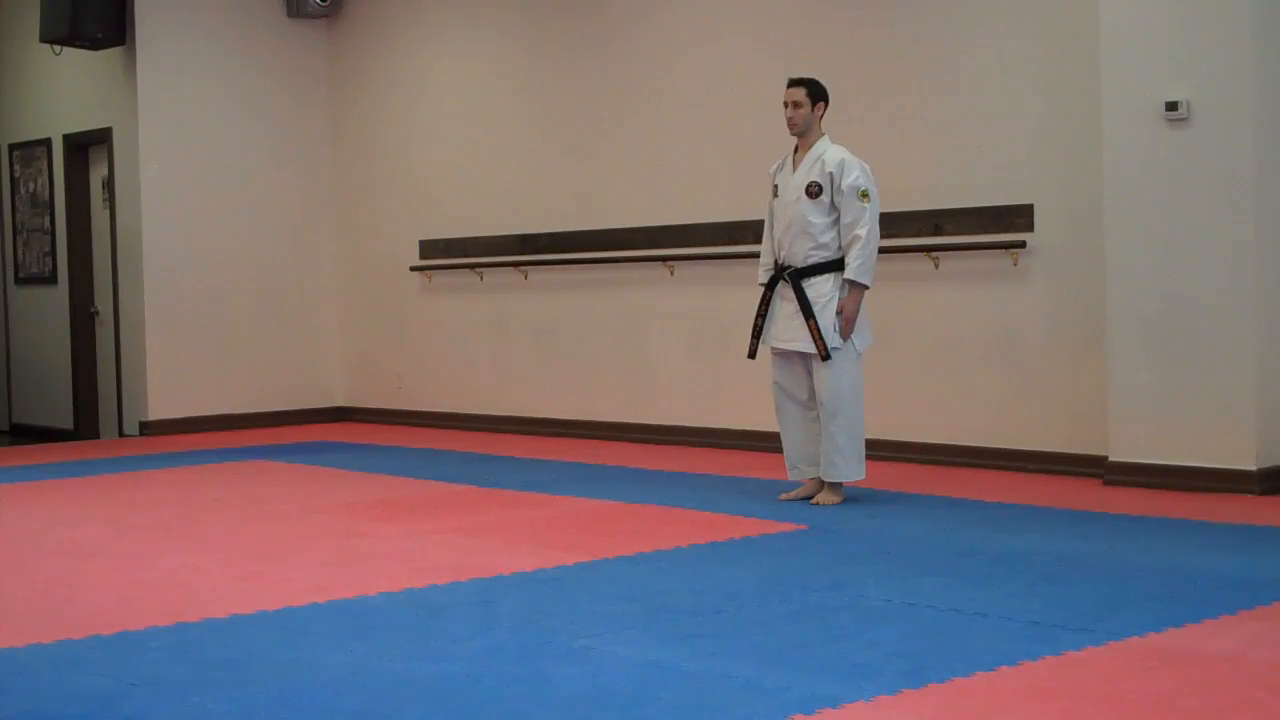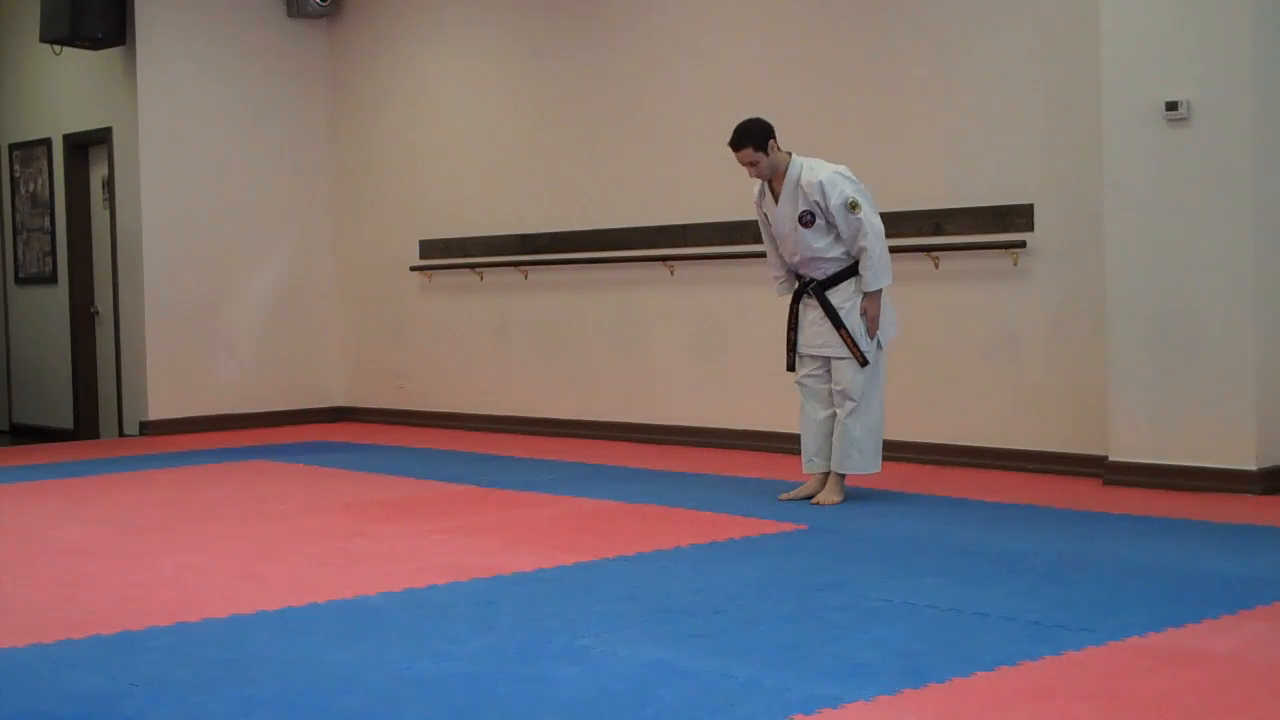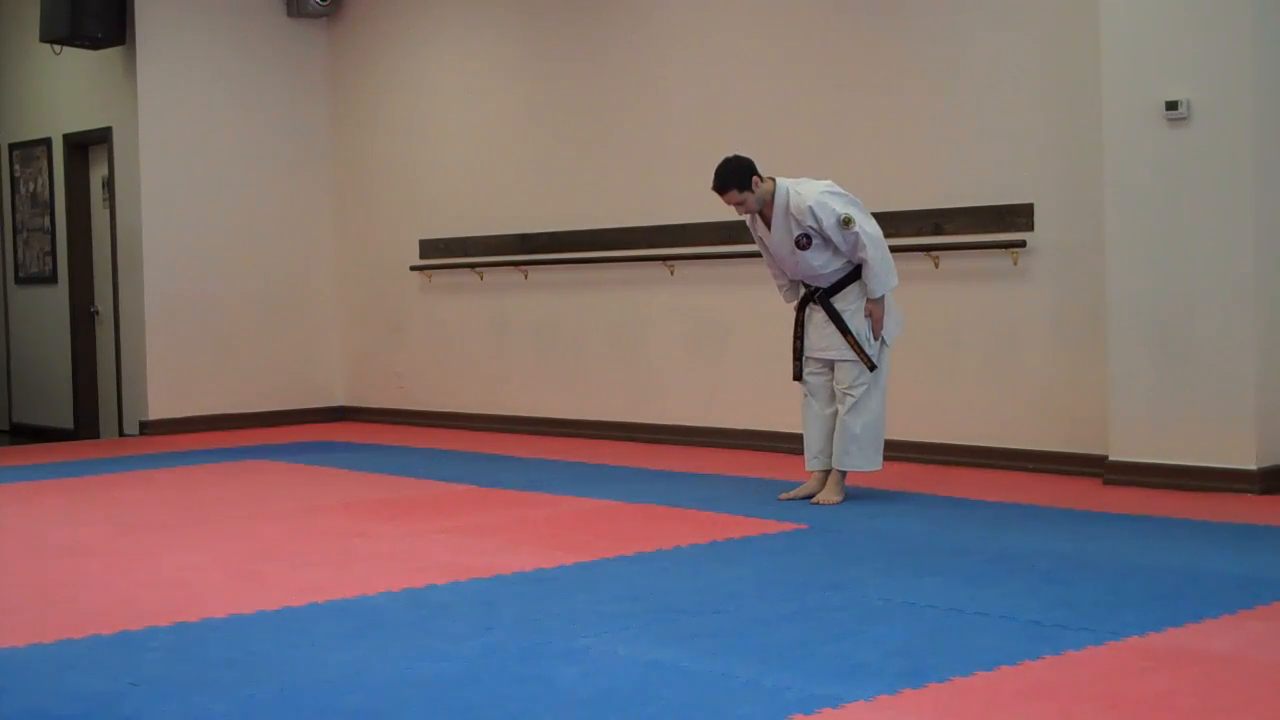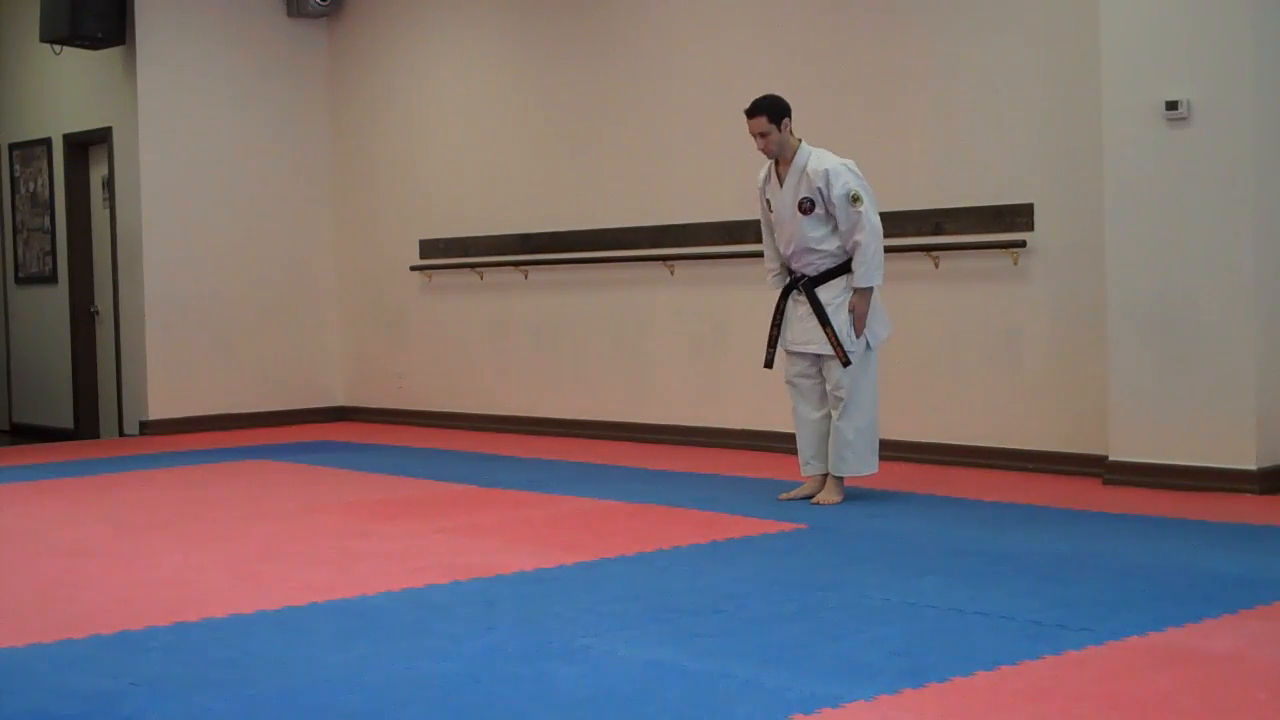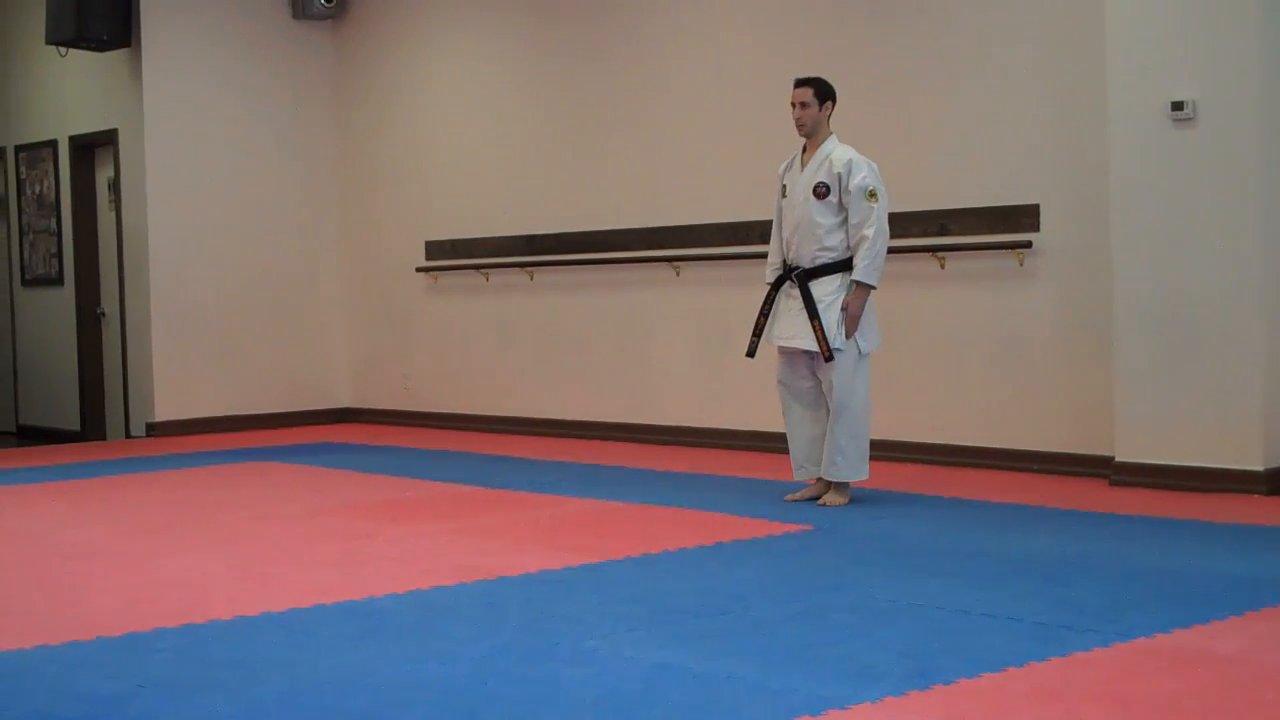
dt=0.7s
person 1, frame 1
left shoulder: (842, 164)
right shoulder: (781, 170)
left elbow: (863, 233)
left wrist: (853, 295)
right wrist: (768, 286)
left hip: (827, 292)
right hip: (786, 294)
left knee: (834, 392)
right knee: (790, 392)
left ankle: (834, 481)
right ankle: (811, 477)
person 1, frame 2
left shoulder: (824, 180)
right shoulder: (762, 194)
left elbow: (870, 235)
left wrist: (872, 296)
right wrist: (791, 295)
left hip: (850, 295)
right hip: (811, 299)
left knee: (852, 388)
right knee: (813, 388)
left ankle: (838, 478)
right ankle: (817, 474)
person 1, frame 3
left shoulder: (812, 200)
right shoulder: (756, 218)
left elbow: (869, 240)
left wrist: (876, 298)
right wrist: (800, 303)
left hip: (856, 296)
right hip: (818, 303)
left knee: (855, 386)
right knee: (816, 388)
left ankle: (838, 478)
right ankle: (819, 474)
person 1, frame 4
left shoulder: (829, 171)
right shoulder: (766, 179)
left elbow: (866, 232)
left wrist: (863, 294)
right wrist: (782, 290)
left hip: (842, 294)
right hip: (801, 297)
left knee: (846, 389)
right knee: (804, 388)
left ankle: (837, 479)
right ankle: (816, 475)
person 1, frame 5
left shoulder: (850, 164)
right shoulder: (788, 170)
left elbow: (872, 232)
left wrist: (859, 293)
right wrist: (775, 285)
left hip: (835, 293)
right hip: (795, 294)
left knee: (841, 390)
right knee: (796, 388)
left ankle: (840, 481)
right ankle: (817, 476)
